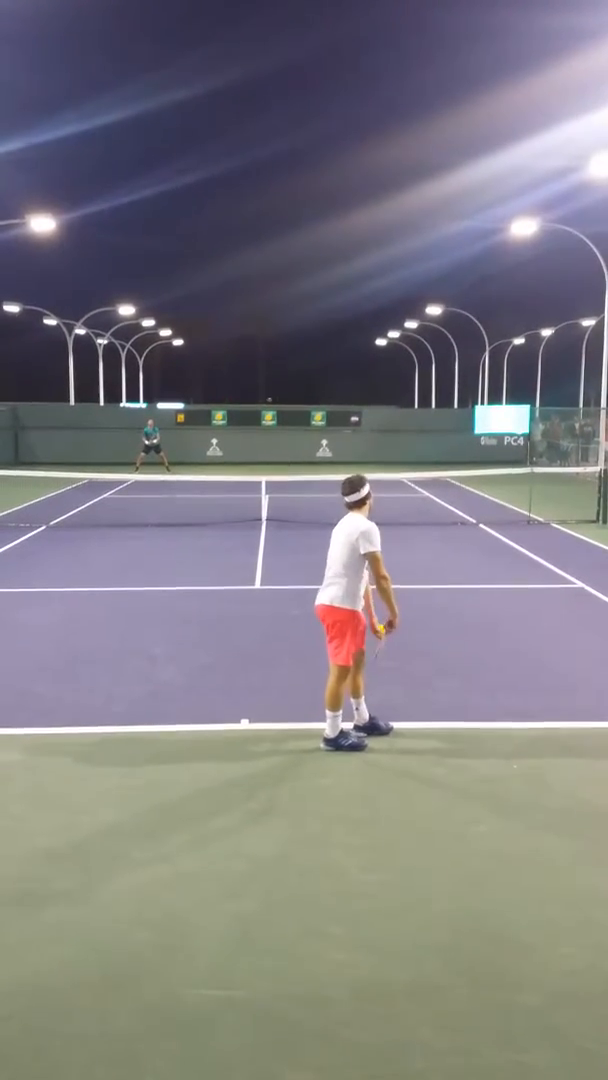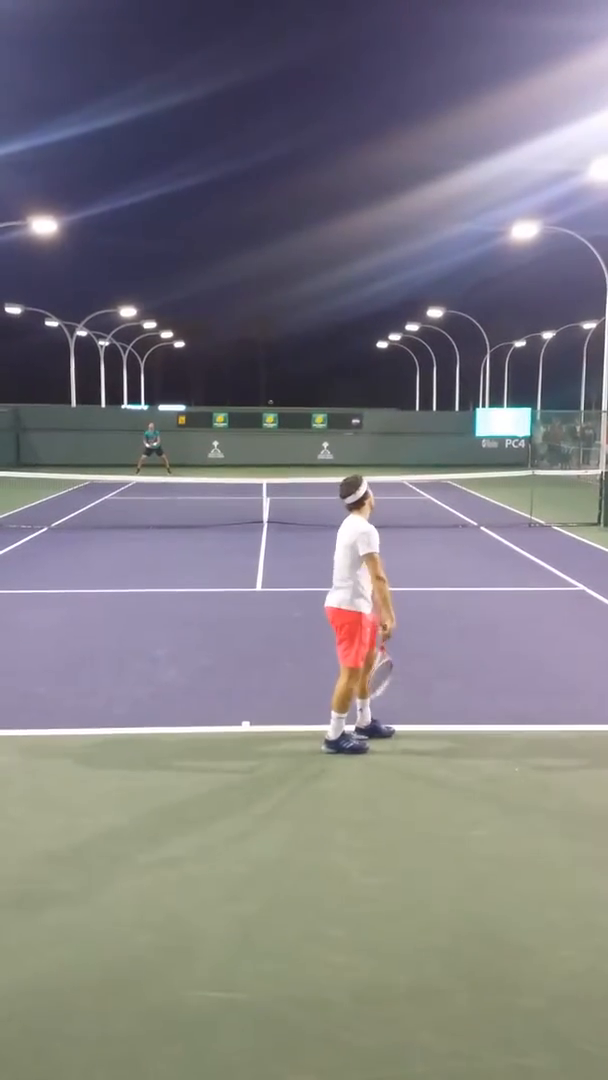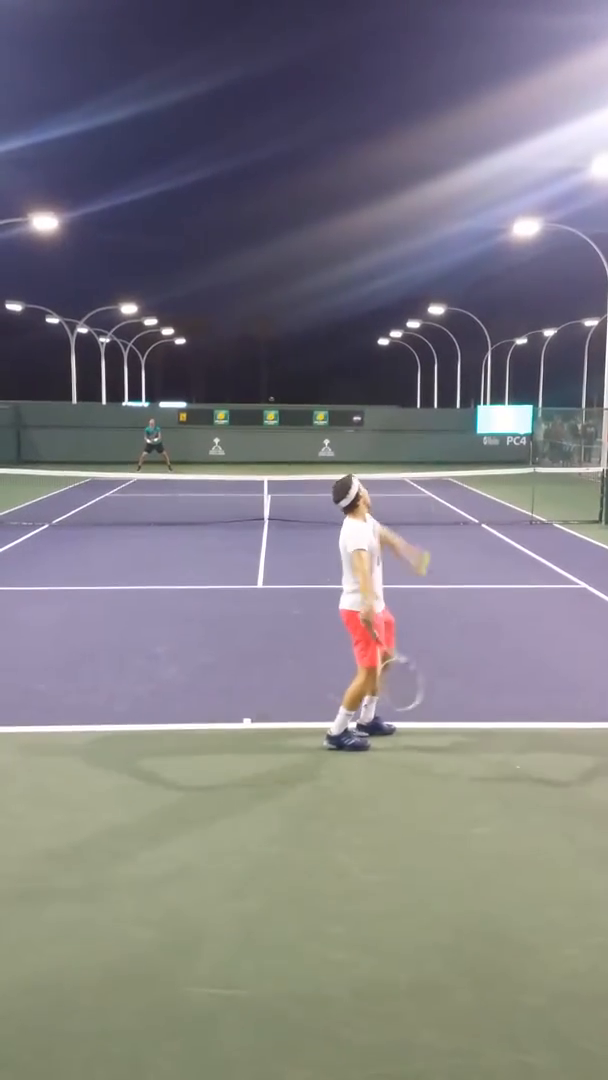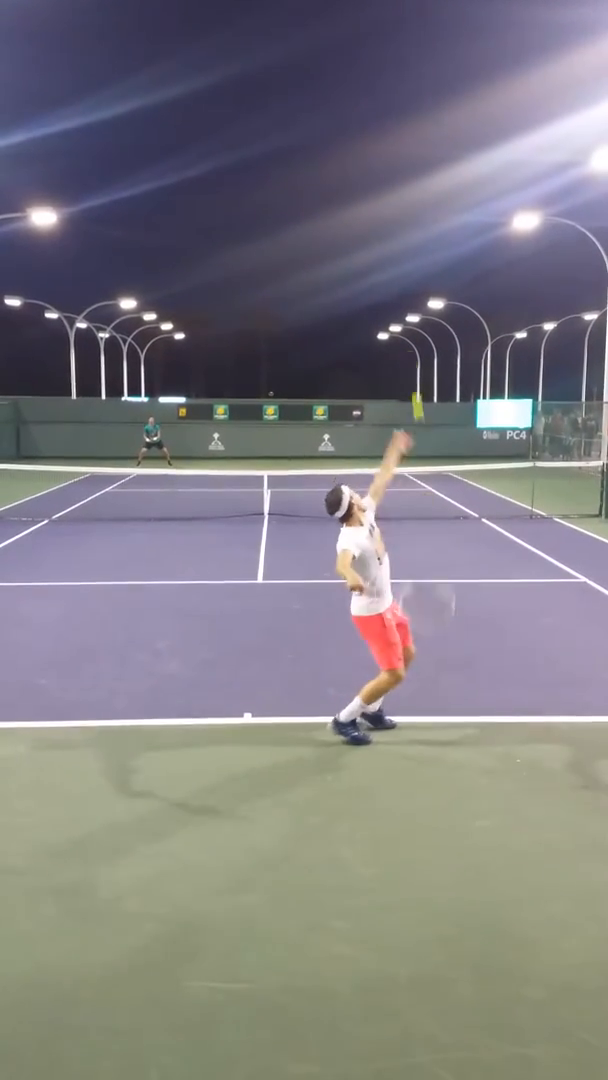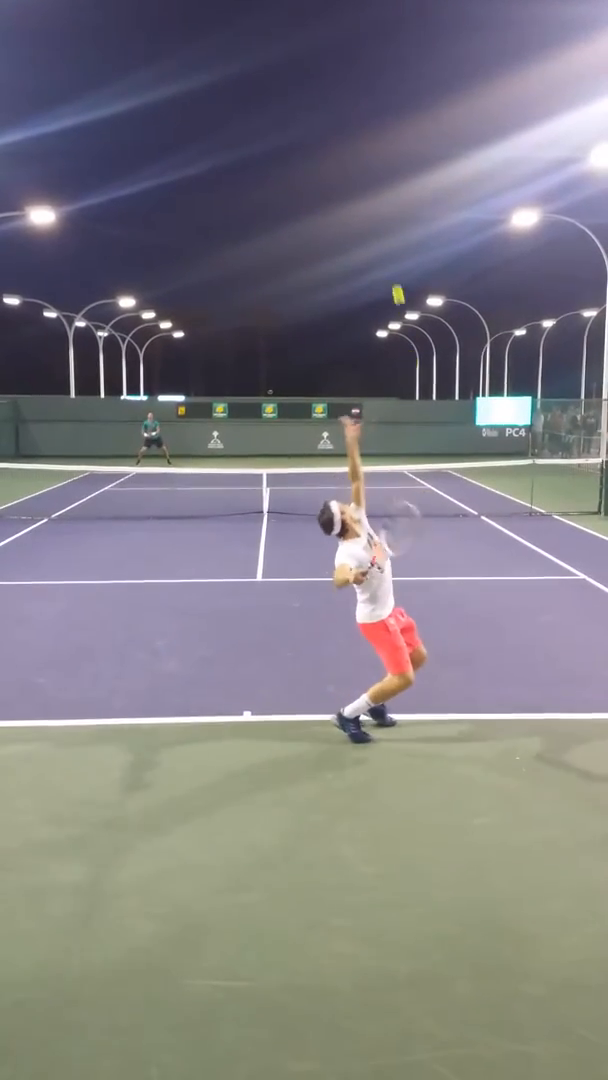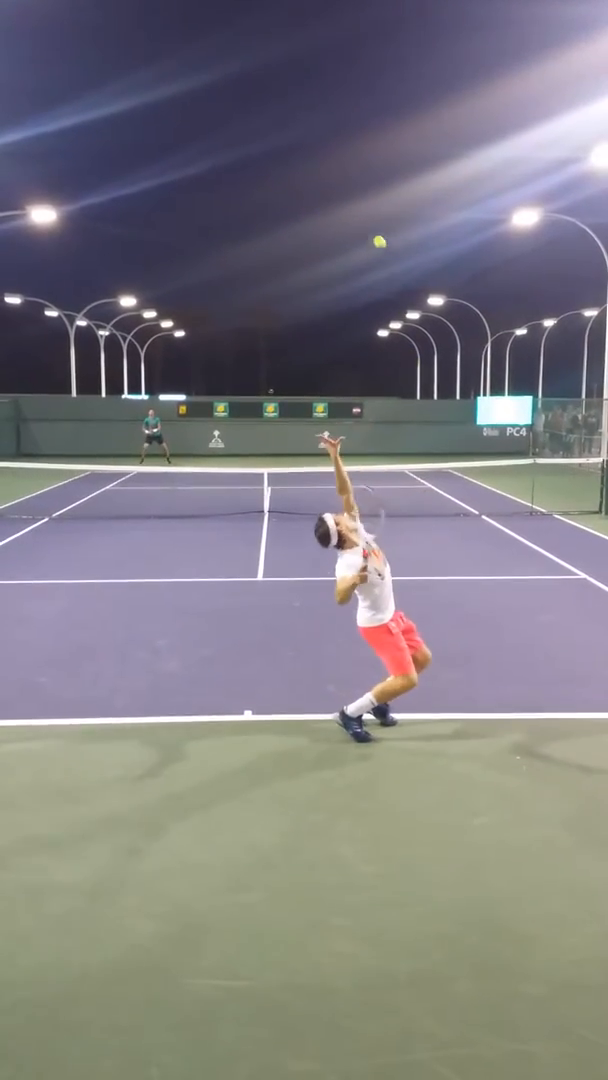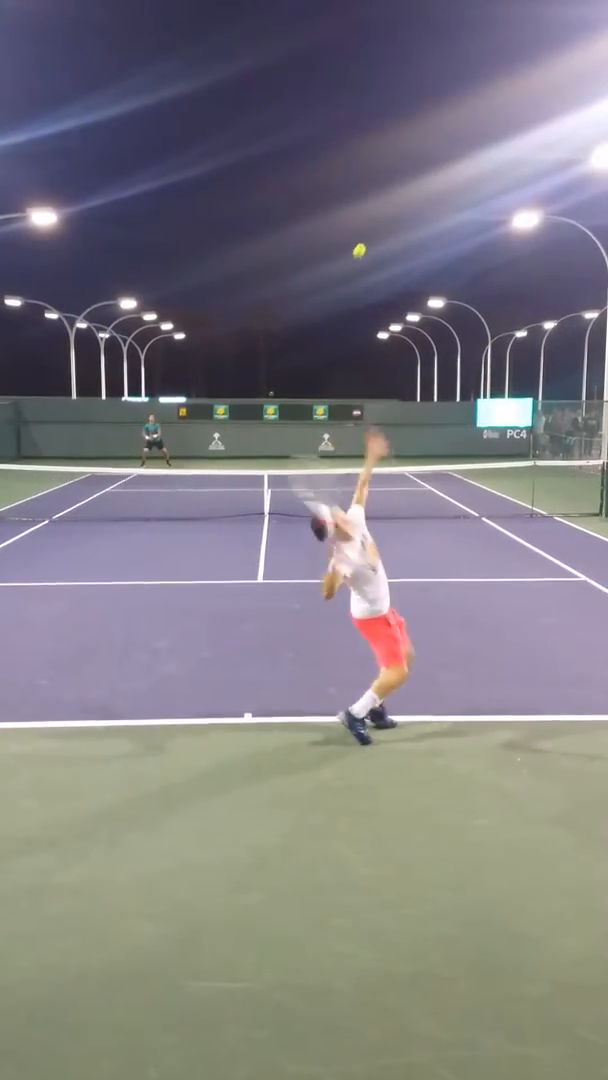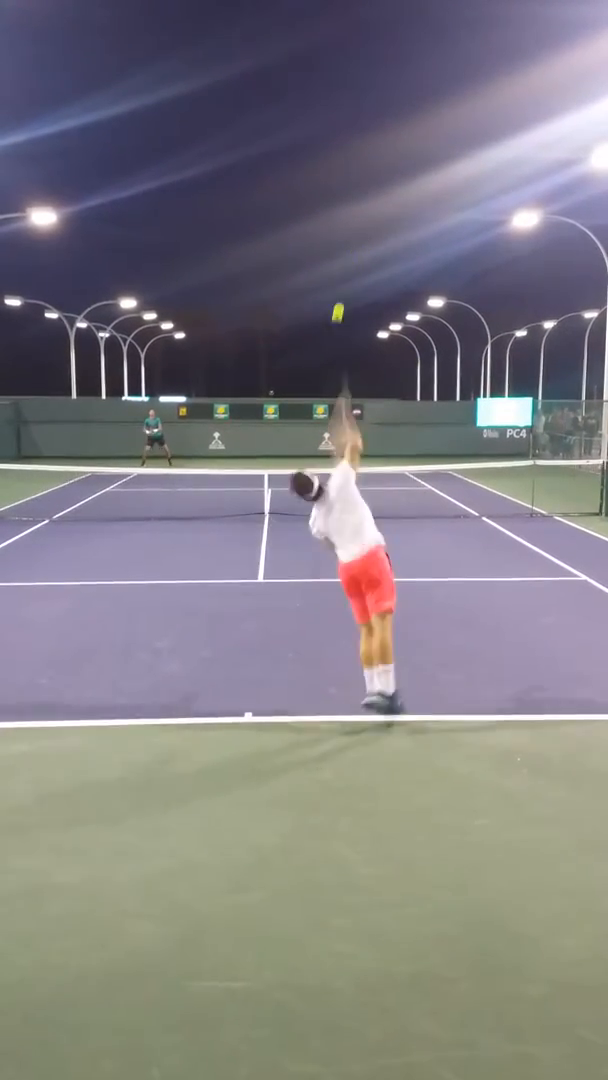
dt=0.2s
person 1, frame 1
left shoulder: (347, 525)
right shoulder: (366, 528)
right elbow: (380, 577)
left wrist: (371, 616)
right wrist: (393, 612)
left hip: (345, 604)
right hip: (339, 606)
left knee: (357, 661)
right knee: (341, 670)
left ankle: (363, 720)
right ankle: (333, 734)
person 1, frame 2
left shoulder: (353, 526)
right shoulder: (365, 530)
right elbow: (378, 577)
left wrist: (378, 611)
right wrist: (389, 616)
left hip: (356, 607)
right hip: (349, 609)
left knee: (368, 663)
right knee: (351, 672)
left ankle: (365, 723)
right ankle: (335, 736)
person 1, frame 3
left shoulder: (365, 522)
right shoulder: (355, 532)
left elbow: (389, 538)
right elbow: (362, 572)
left wrist: (412, 554)
right wrist: (367, 606)
left hip: (374, 607)
right hip: (361, 609)
left knee: (383, 662)
right knee: (368, 672)
left ankle: (367, 720)
right ankle: (337, 733)
person 1, frame 4
left shoulder: (365, 515)
right shoulder: (350, 539)
left elbow: (381, 478)
right elbow: (342, 565)
left wrist: (396, 450)
right wrist: (352, 579)
left hip: (386, 606)
right hip: (371, 613)
left knee: (407, 655)
right knee: (394, 673)
left ankle: (371, 709)
right ankle: (345, 719)
person 1, frame 5
left shoulder: (361, 523)
right shoulder: (348, 552)
left elbow: (356, 480)
right elbow: (338, 578)
left wrist: (352, 443)
right wrist: (350, 577)
left hip: (390, 611)
right hip: (376, 620)
left knee: (418, 657)
right knee: (403, 679)
left ankle: (375, 703)
right ankle: (348, 715)
person 1, frame 6
left shoulder: (357, 531)
right shoulder: (348, 563)
left elbow: (345, 492)
right elbow: (340, 597)
left wrist: (335, 457)
right wrist: (354, 581)
left hip: (390, 615)
right hip: (377, 624)
left knee: (423, 659)
right knee: (406, 680)
left ankle: (376, 700)
right ankle: (351, 713)
person 1, frame 7
left shoulder: (354, 522)
right shoulder: (345, 556)
left elbow: (361, 488)
right elbow: (327, 593)
left wrist: (372, 457)
right wrist: (333, 567)
left hip: (381, 610)
right hip: (373, 616)
left knee: (402, 657)
right knee: (398, 672)
left ankle: (372, 705)
right ankle: (357, 712)
person 1, frame 8
left shoulder: (316, 521)
right shoulder: (338, 486)
right elbow: (353, 450)
right wrist: (352, 442)
left hip: (348, 569)
right hip: (371, 559)
left knee: (367, 629)
right knee: (382, 623)
left ankle: (373, 691)
right ankle: (386, 692)
